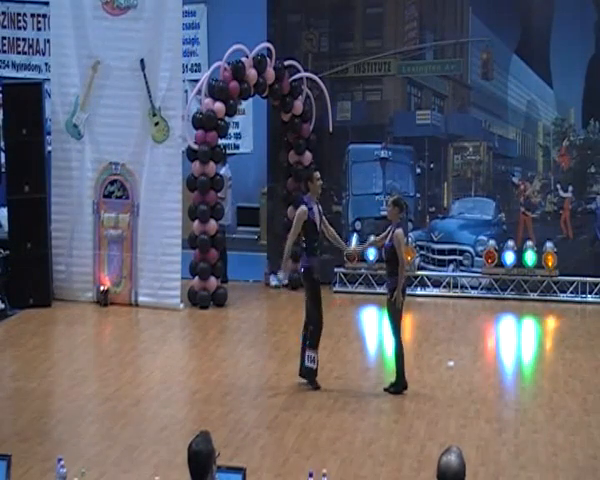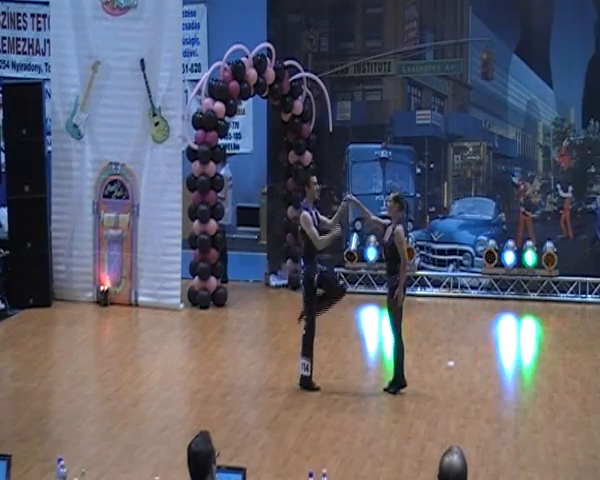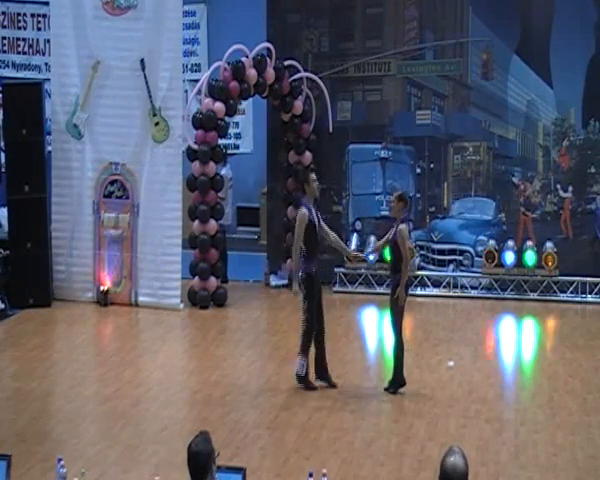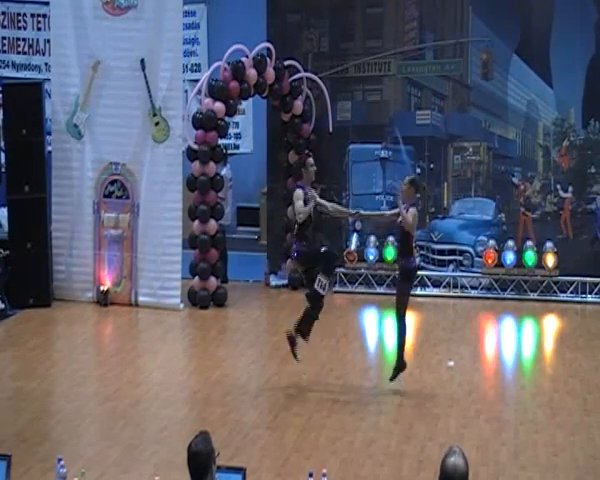
dt=0.4s
person 1, frame 1
left shoulder: (318, 207)
right shoulder: (304, 209)
left elbow: (329, 232)
right elbow: (291, 239)
left wrist: (347, 249)
right wrist: (284, 267)
left hip: (315, 263)
right hip: (308, 265)
left knee: (310, 318)
right knee: (316, 319)
left ankle: (305, 368)
right ankle: (310, 369)
person 1, frame 2
left shoulder: (314, 211)
right shoulder: (304, 215)
left elbow: (329, 224)
right elbow: (318, 243)
left wrist: (342, 210)
right wrist: (334, 233)
left hip: (317, 267)
right hip: (309, 270)
right knee: (310, 323)
left ankle: (309, 312)
right ankle: (305, 377)
person 1, frame 3
left shoulder: (315, 210)
right shoulder: (303, 212)
left elbow: (329, 236)
right elbow: (296, 247)
left wrist: (350, 253)
right wrist: (296, 279)
left hip: (314, 269)
right hip: (306, 271)
left knee: (319, 324)
right knee: (310, 323)
left ankle: (322, 373)
right ankle: (302, 375)
person 1, frame 4
left shoulder: (311, 193)
right shoulder: (300, 192)
left elbow: (330, 208)
right elbow: (299, 216)
left wrist: (352, 214)
right wrist: (312, 203)
left hip: (310, 251)
right hip: (303, 250)
left knee: (316, 301)
right knee: (330, 257)
left ankle: (297, 331)
person 2, frame 1
left shoulder: (398, 232)
right shoulder: (391, 229)
left elbow: (402, 263)
right elbow: (378, 241)
left wrist: (399, 290)
right wrist: (360, 248)
left hip: (396, 286)
right hip: (392, 285)
left knee: (396, 334)
right knee: (394, 333)
left ankle: (401, 381)
right ankle: (399, 380)
person 2, frame 2
left shoulder: (398, 229)
right shoulder: (388, 225)
left elbow: (404, 259)
right elbow: (370, 218)
left wrist: (400, 287)
right wrist: (356, 203)
left hip: (396, 283)
right hip: (391, 282)
left knee: (396, 332)
right knee: (395, 332)
left ankle: (399, 379)
right ankle: (398, 378)
person 2, frame 3
left shoulder: (402, 228)
right shoulder: (395, 226)
left elbow: (406, 260)
right elbow: (382, 244)
left wrist: (402, 287)
left hip: (399, 282)
right hip: (395, 281)
left knee: (398, 331)
right knee: (396, 331)
left ankle: (398, 378)
right ankle: (397, 377)
person 2, frame 4
left shoulder: (411, 211)
right shoulder: (402, 209)
left elbow: (410, 227)
right elbow: (384, 215)
left wrist: (403, 212)
right wrist: (362, 214)
left hip: (408, 266)
right hip: (404, 265)
left knee: (400, 314)
right knee: (400, 313)
left ankle: (400, 361)
right ankle: (400, 360)
person 3, frame 1
left shoulder: (223, 173)
right shoulder: (226, 170)
left elbow: (221, 196)
left hip: (221, 217)
right hip: (224, 216)
left knee: (221, 247)
right knee: (221, 247)
left ankle: (223, 275)
right ankle: (223, 275)
person 3, frame 2
left shoulder: (223, 173)
right shoulder: (226, 170)
left elbow: (221, 197)
left hip: (221, 217)
right hip: (224, 216)
left knee: (221, 248)
right knee: (221, 248)
left ankle: (223, 275)
right ankle: (222, 275)
person 3, frame 3
left shoulder: (223, 173)
right shoulder: (227, 170)
left elbow: (221, 197)
left hip: (221, 217)
right hip: (224, 216)
left knee: (221, 248)
right knee: (221, 248)
left ankle: (223, 275)
right ankle: (222, 275)
person 3, frame 4
left shoulder: (223, 174)
right shoulder: (226, 169)
left elbow: (221, 197)
left hip: (221, 217)
right hip: (223, 216)
left knee: (220, 248)
right knee: (221, 248)
left ankle: (222, 275)
right ankle: (223, 275)
